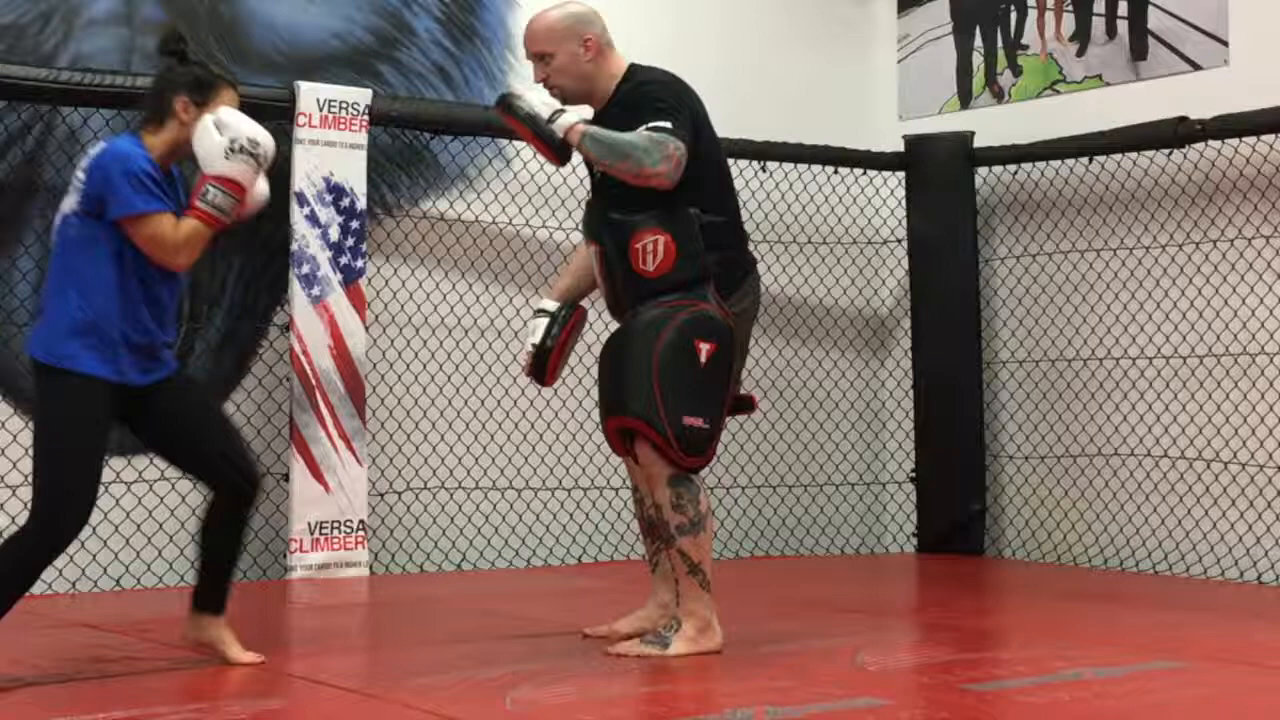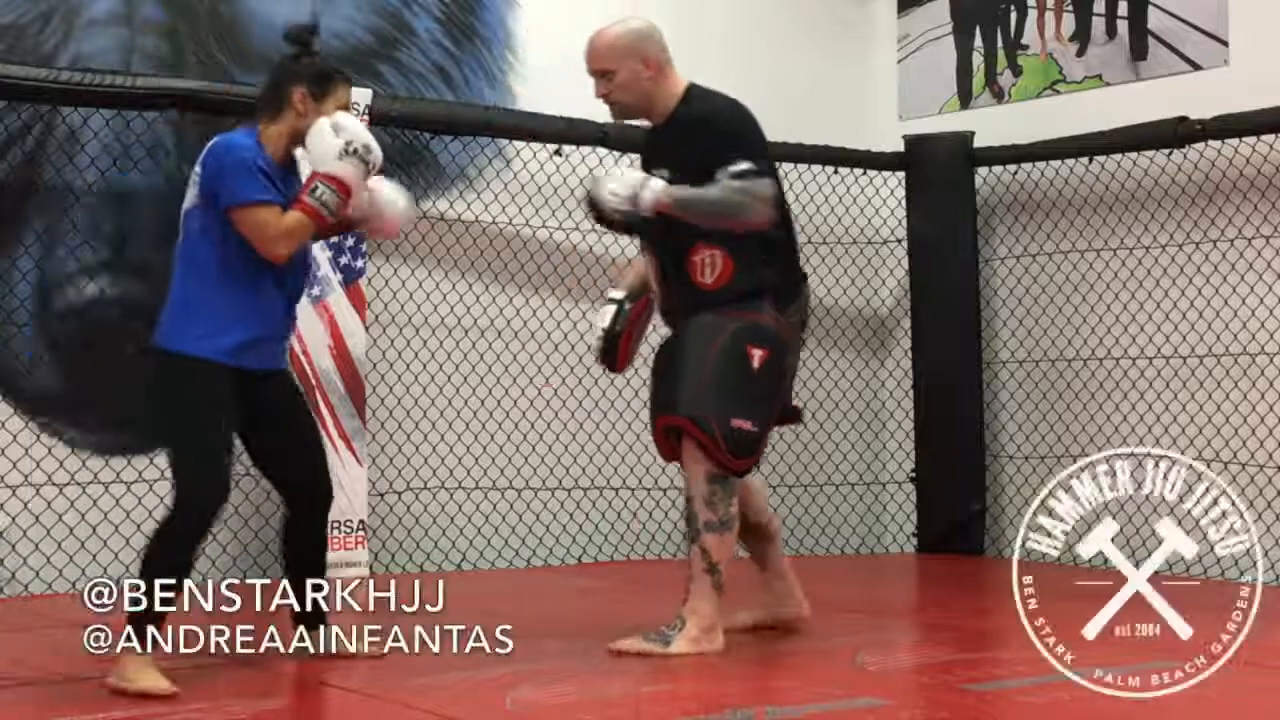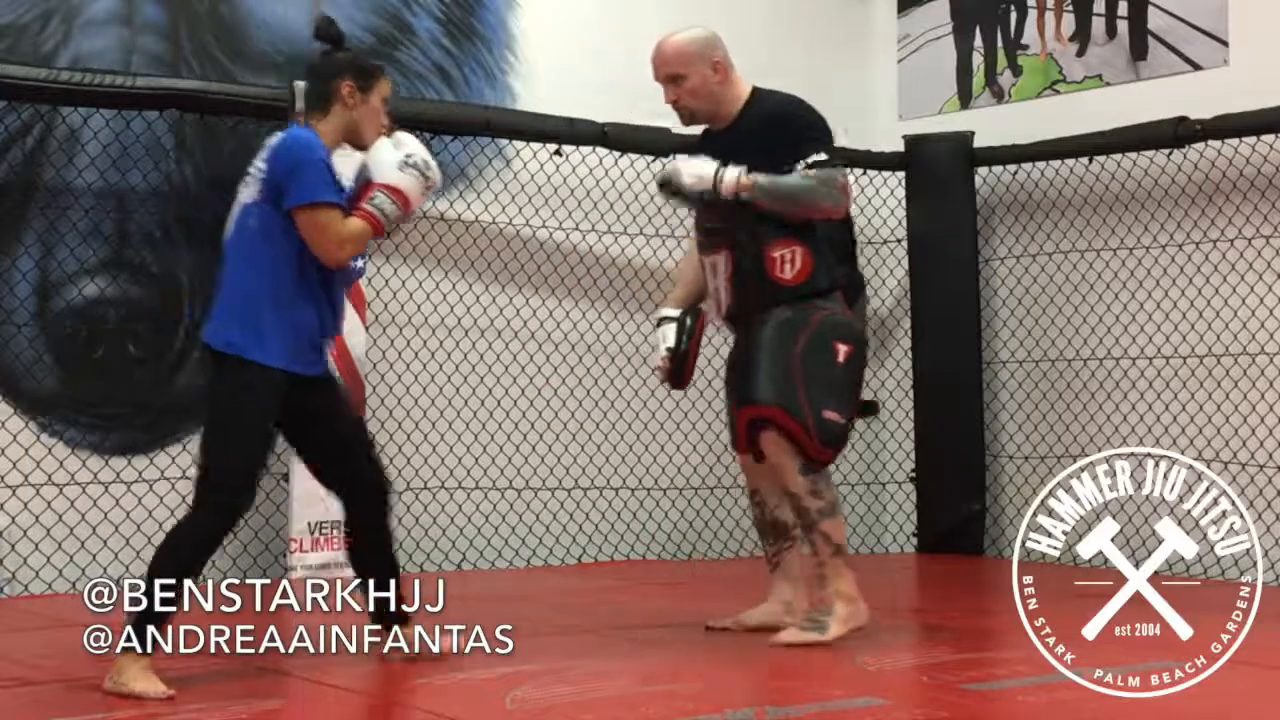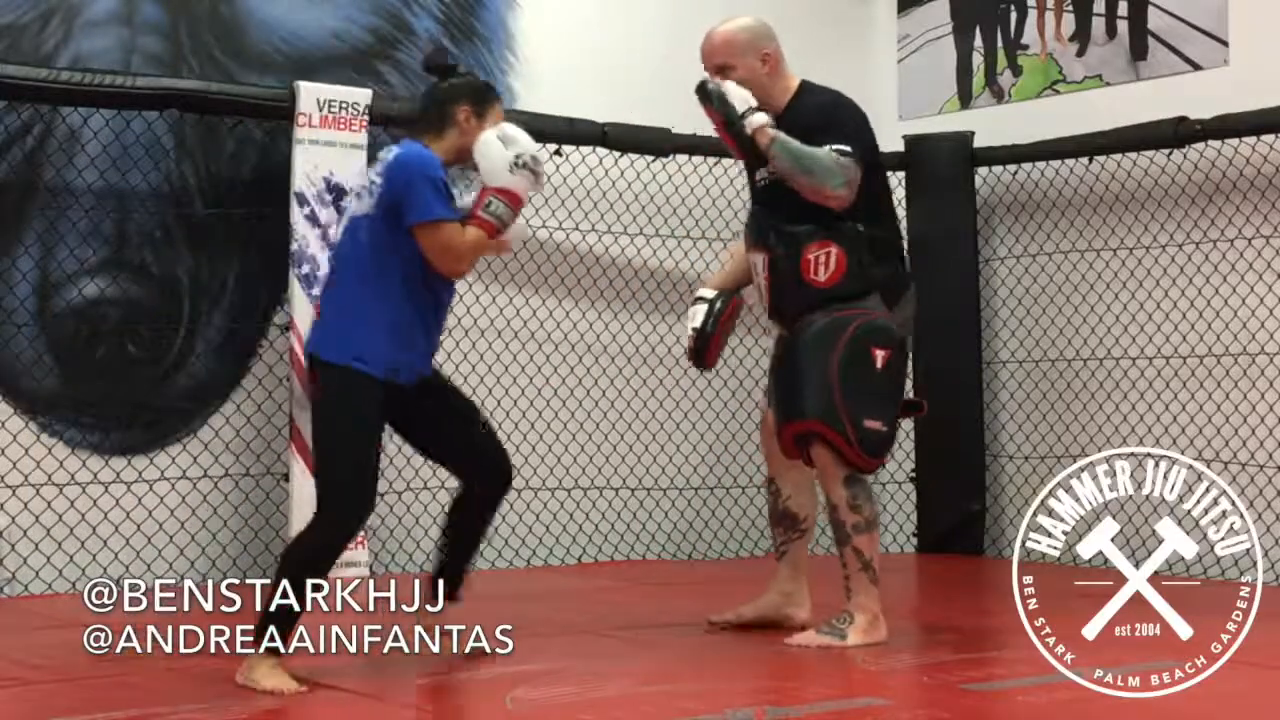
dt=0.5s
person 1, frame 1
left shoulder: (161, 173)
right shoulder: (120, 160)
left elbow: (171, 249)
right elbow: (173, 252)
left wrist: (229, 203)
right wrist: (228, 182)
left hip: (147, 368)
right hip: (78, 365)
left knee: (238, 479)
right knee: (58, 520)
left ankle: (207, 617)
person 1, frame 2
left shoulder: (283, 166)
right shoulder: (232, 152)
left elbow: (295, 234)
right elbow: (275, 243)
left wrist: (350, 213)
right wrist: (335, 180)
left hip: (259, 362)
right hip: (196, 356)
left knee: (311, 490)
right knee: (202, 498)
left ankle: (312, 628)
right ankle: (133, 653)
person 1, frame 3
left shoulder: (303, 154)
right shoulder: (300, 148)
right elbow: (335, 248)
left wrist: (371, 211)
right wrist: (392, 198)
left hip: (299, 363)
right hip: (250, 359)
left knee: (368, 490)
right knee: (220, 508)
left ankle: (393, 626)
right ankle: (131, 654)
person 1, frame 4
left shoulder: (411, 169)
right shoulder: (414, 165)
left elbow: (434, 259)
right elbow: (452, 258)
left wrist: (490, 232)
right wrist: (505, 194)
left hip: (403, 367)
right hip: (351, 363)
left knee: (490, 470)
right knee: (345, 508)
left ankle: (437, 608)
right ankle: (262, 653)
person 2, frame 1
left shoulder: (656, 93)
right shoulder: (605, 120)
left elbow: (660, 166)
right elbow: (606, 233)
left wrist: (569, 127)
right wrist: (552, 303)
left hip: (702, 299)
right hip: (664, 305)
left knee: (663, 452)
right knee: (643, 448)
left ankle: (698, 621)
right ankle: (663, 604)
person 2, frame 2
left shoulder: (716, 119)
right shoulder: (661, 138)
left elbow: (758, 210)
left wrist: (652, 193)
right wrist: (625, 293)
left hip: (753, 311)
right hip: (717, 314)
left knee: (705, 451)
right knee: (718, 455)
left ankle: (701, 621)
right ankle: (783, 595)
person 2, frame 3
left shoulder: (786, 117)
right shoulder: (711, 148)
left elbow: (832, 198)
right elbow: (708, 243)
left wrist: (733, 181)
right wrist: (672, 310)
left hip: (812, 309)
right hip: (758, 319)
left knee: (785, 444)
right knee: (756, 452)
left ankle: (845, 599)
right ankle: (788, 597)
person 2, frame 4
left shoulder: (829, 112)
right shoulder: (763, 133)
left elbow: (836, 189)
left wrist: (759, 128)
right wrist: (713, 290)
left hip: (855, 310)
right hip: (807, 316)
left knee: (831, 452)
right knee: (780, 439)
left ankle: (865, 614)
right ankle: (788, 593)
